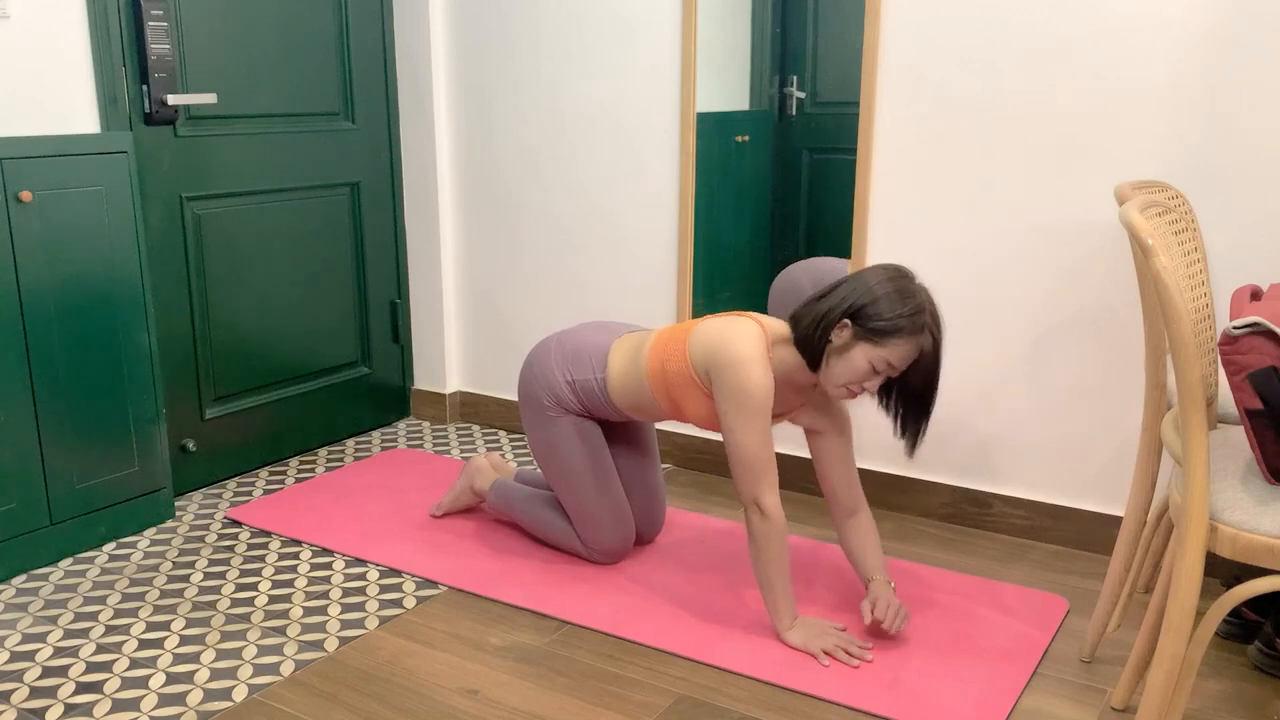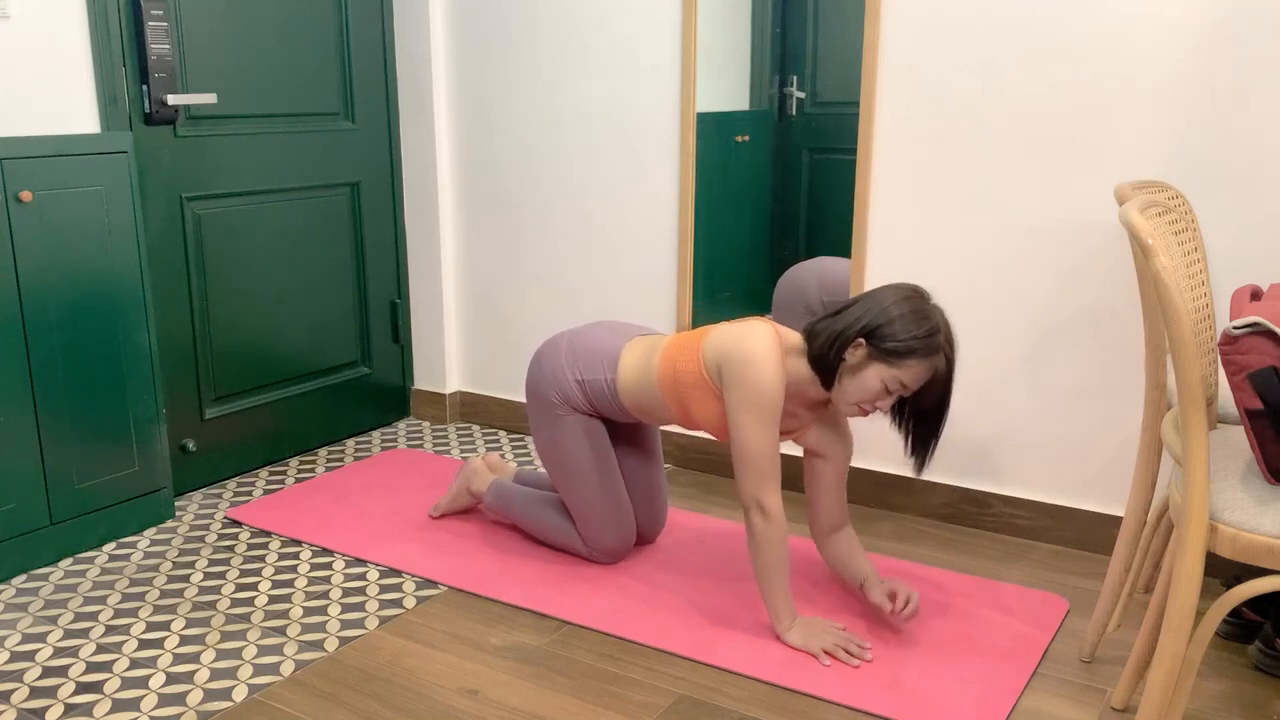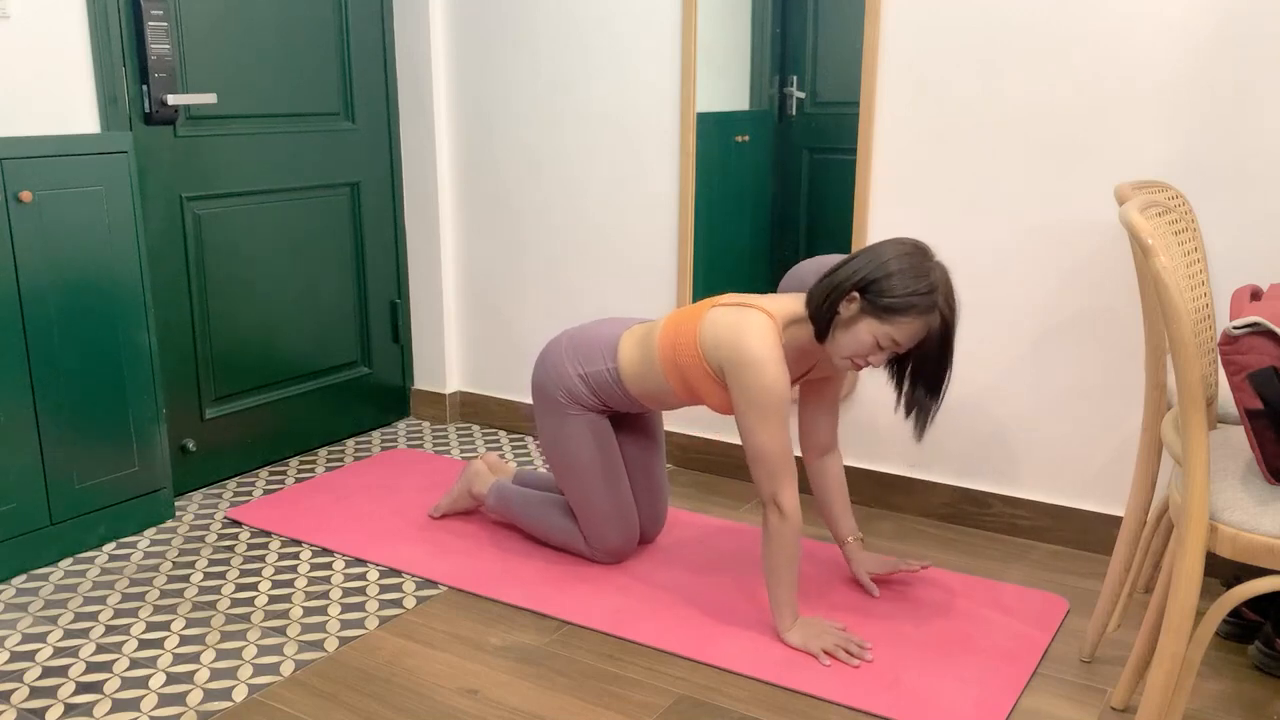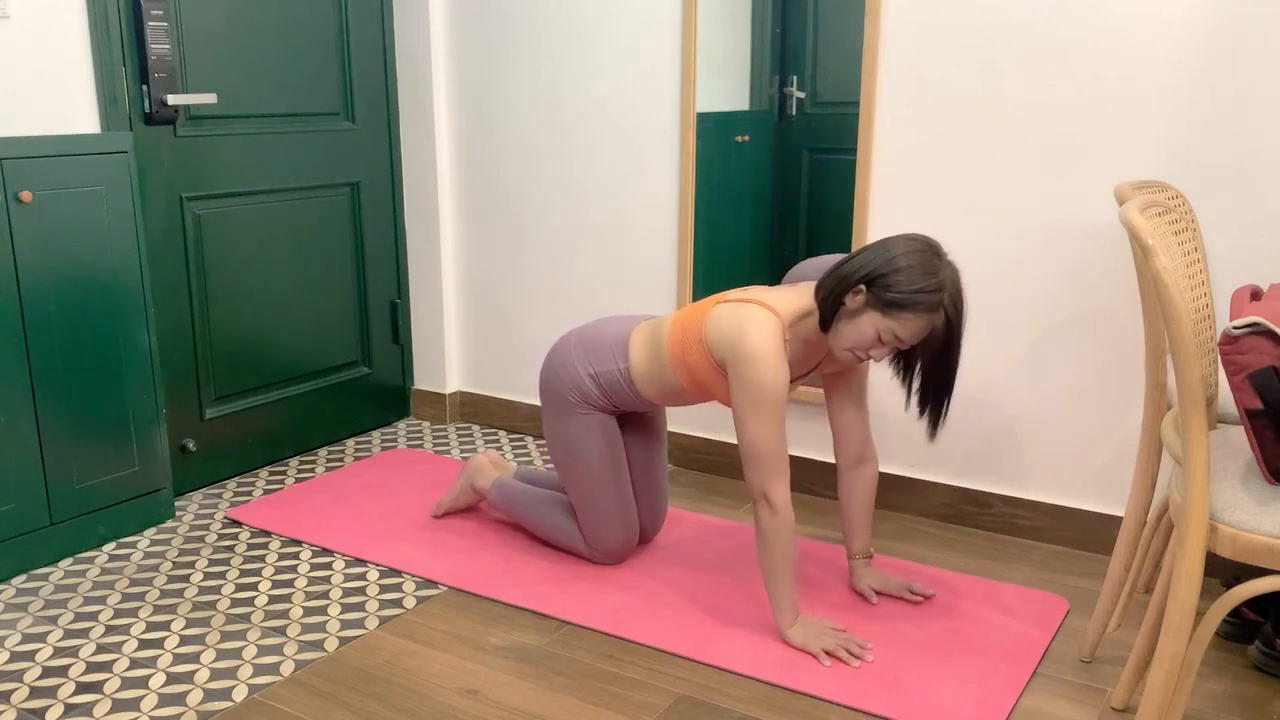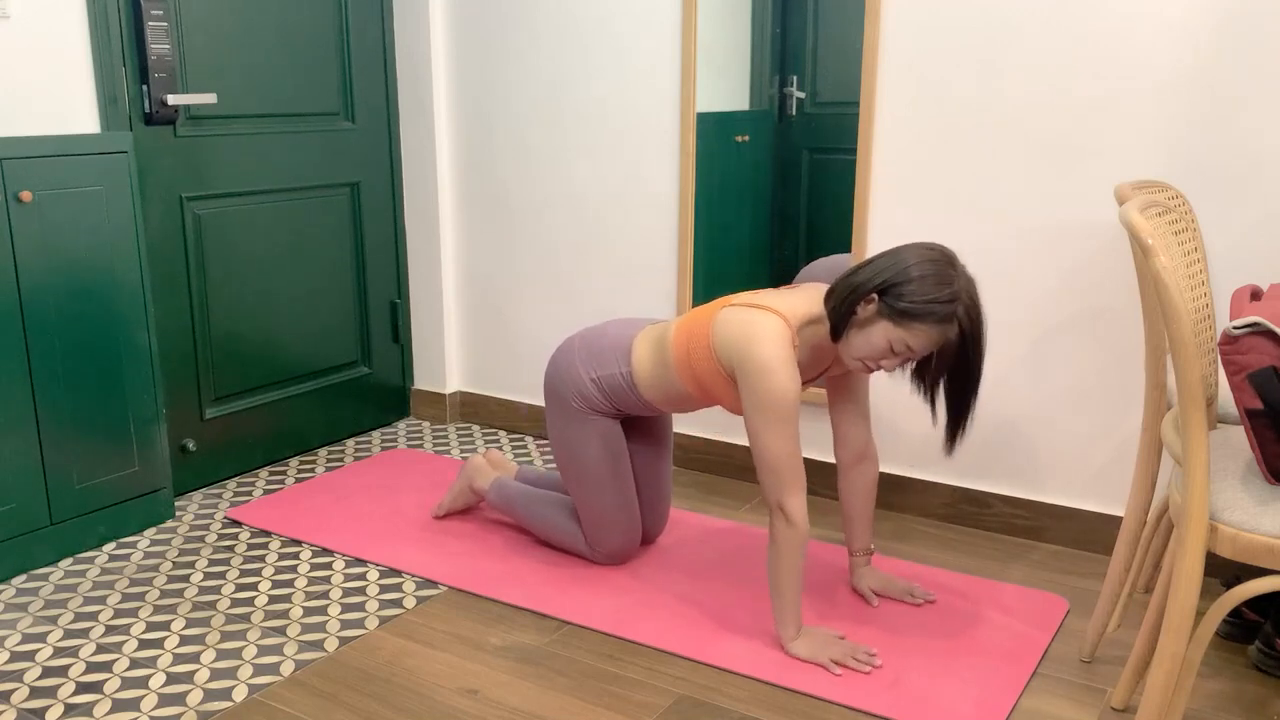
dt=1s
person 1, frame 1
left shoulder: (819, 406)
right shoulder: (745, 356)
left elbow: (851, 511)
right elbow: (761, 505)
left wrist: (878, 584)
right wrist: (789, 624)
left hip: (613, 370)
right hip: (558, 380)
left knee: (645, 530)
right knee: (608, 543)
left ankle: (507, 474)
right ankle: (486, 482)
person 1, frame 2
left shoulder: (827, 425)
right shoulder: (759, 361)
left elbow: (831, 530)
right elbow: (762, 507)
left wrist: (871, 583)
right wrist: (788, 624)
left hip: (620, 369)
right hip: (567, 378)
left knee: (646, 529)
right knee: (609, 543)
left ankle: (504, 473)
right ankle: (482, 485)
person 1, frame 3
left shoulder: (828, 340)
right shoulder: (758, 348)
left elbow: (821, 453)
right elbow: (779, 501)
left wrist: (854, 549)
right wrist: (789, 623)
left hip: (625, 376)
right hip: (573, 378)
left knee: (647, 528)
right knee: (612, 543)
left ankle: (504, 473)
right ankle: (483, 487)
person 1, frame 4
left shoulder: (840, 331)
right shoulder: (761, 341)
left elbow: (857, 459)
right elbow: (770, 497)
left wrist: (861, 564)
right wrist: (790, 622)
left hip: (633, 378)
right hip: (581, 377)
left knee: (645, 530)
right knee: (610, 544)
left ankle: (505, 472)
right ankle: (486, 481)
person 1, frame 5
left shoulder: (844, 327)
right shoulder: (770, 348)
left elbow: (858, 455)
right elbow: (787, 507)
left wrist: (862, 565)
right wrist: (792, 635)
left hip: (639, 378)
right hip: (586, 381)
left knee: (647, 530)
right knee: (613, 545)
left ankle: (505, 469)
right ankle: (484, 481)
